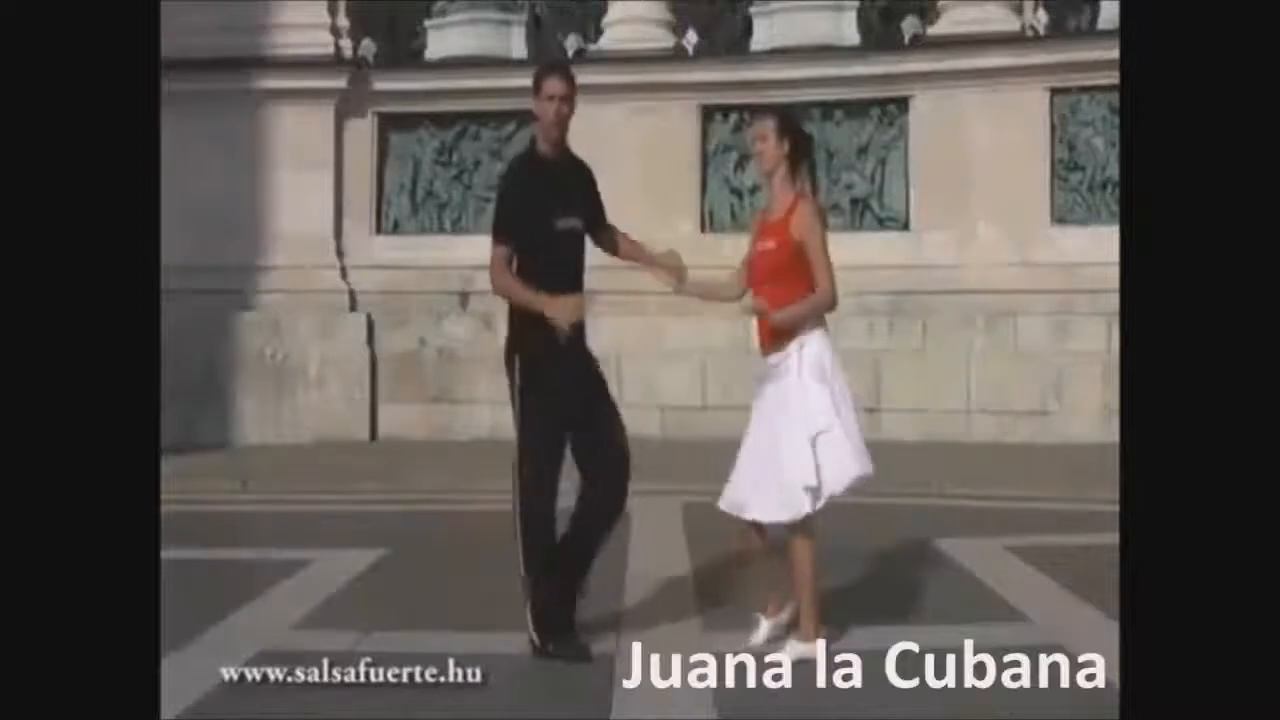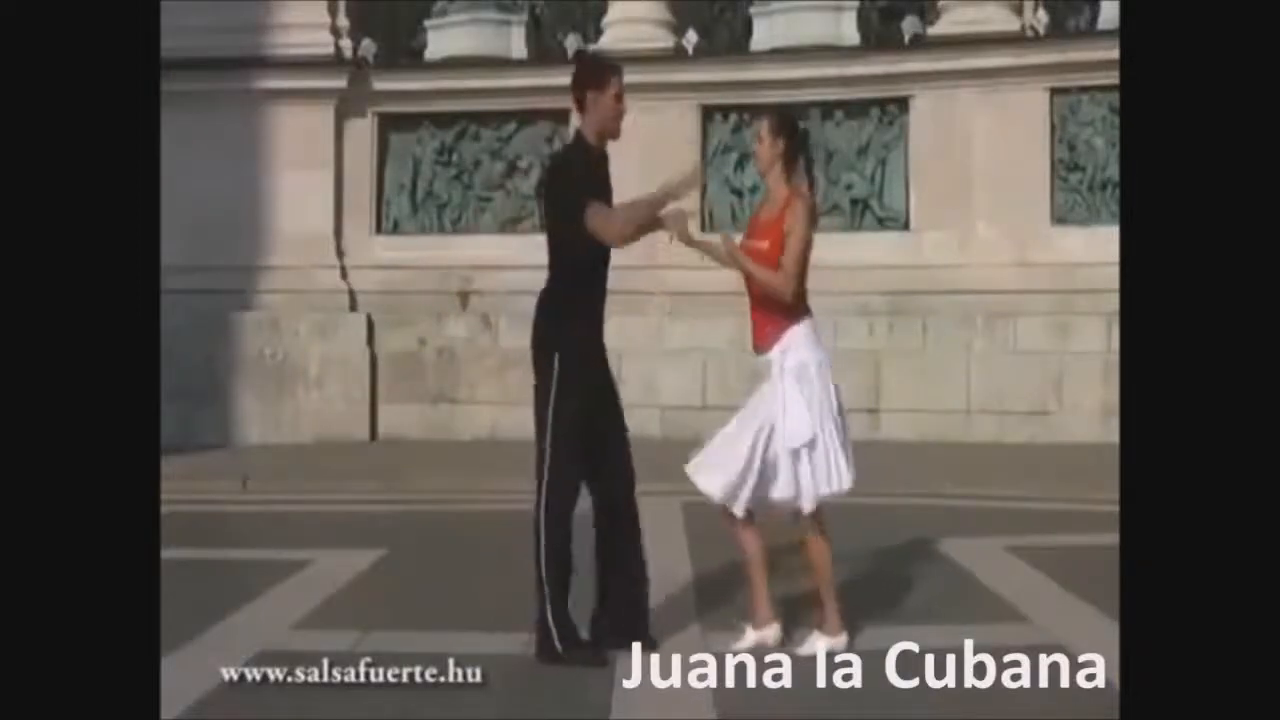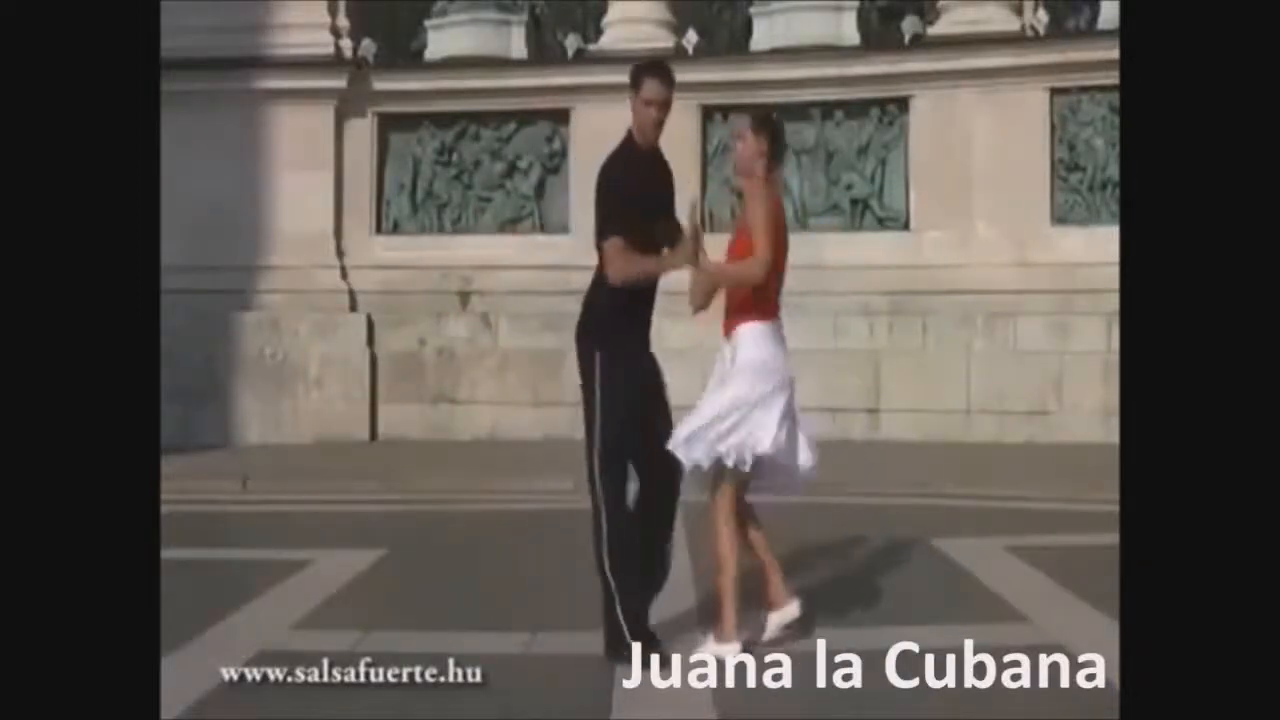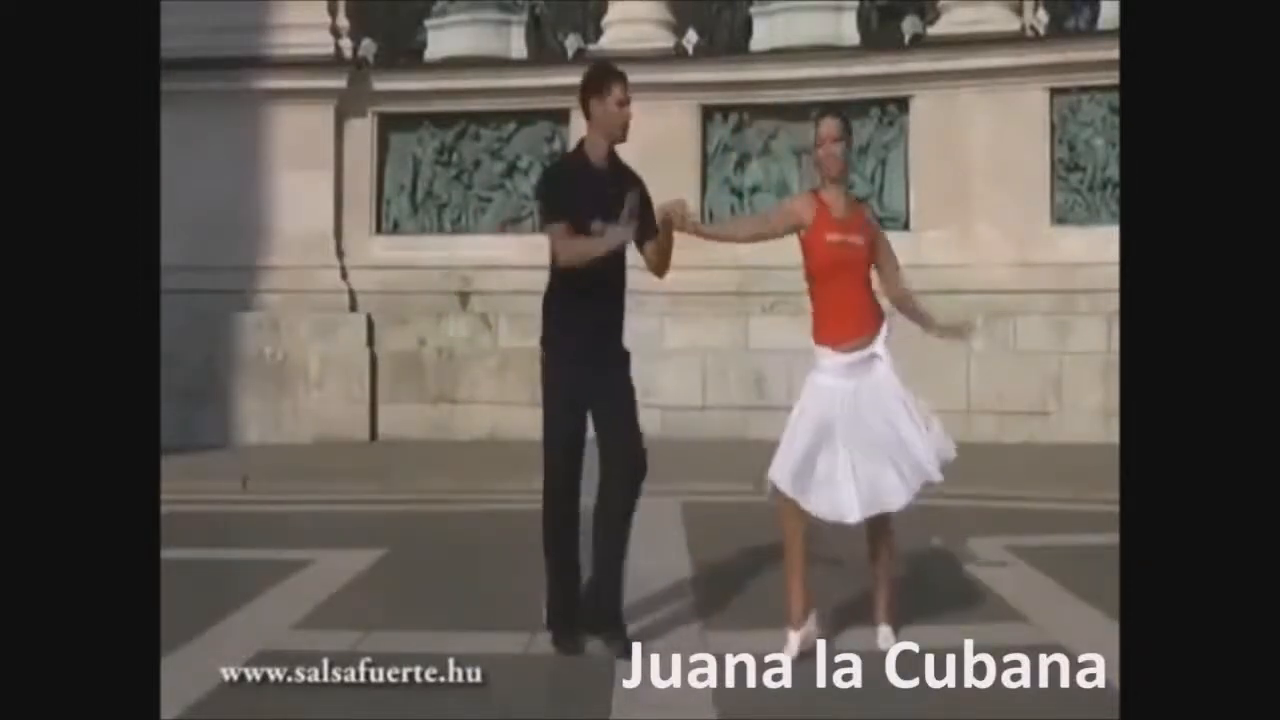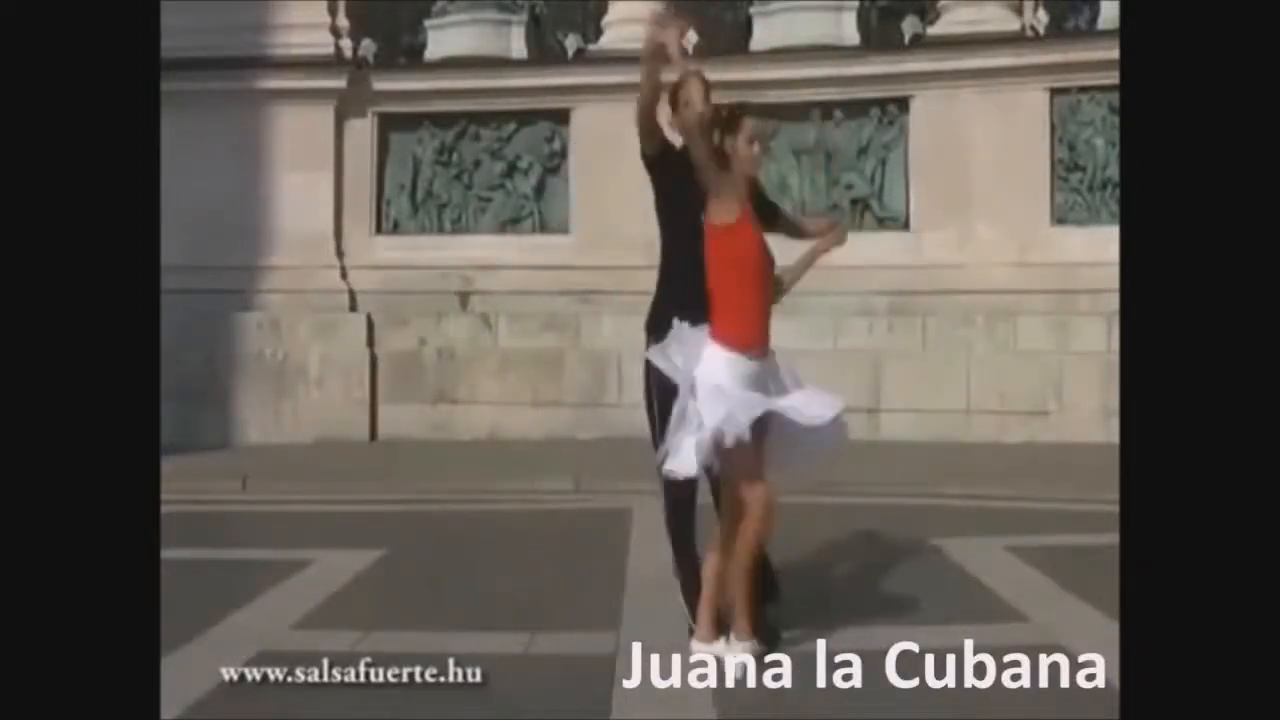
dt=1s
person 1, frame 1
left shoulder: (580, 175)
right shoulder: (519, 178)
left elbow: (605, 236)
right elbow: (499, 275)
left wrist: (655, 260)
right wrist: (546, 304)
left hip: (573, 348)
right hip: (533, 351)
left knee: (609, 465)
right knee: (537, 483)
left ankle: (563, 578)
right ankle: (547, 625)
person 1, frame 2
left shoulder: (596, 166)
right shoulder: (570, 167)
right elbow: (611, 231)
left wrist: (659, 217)
right wrist: (670, 193)
left hip: (587, 342)
right hip: (561, 345)
left knee: (615, 477)
right knee: (559, 483)
left ankle: (619, 615)
right ankle: (555, 632)
person 1, frame 3
left shoulder: (660, 169)
right shoulder: (619, 171)
right elbow: (618, 268)
left wrist: (687, 251)
right wrist: (674, 259)
left hip: (635, 341)
right hip: (607, 342)
left knee: (663, 469)
right knee: (610, 477)
left ankle: (634, 603)
right ankle: (624, 629)
person 1, frame 4
left shoulder: (629, 182)
right shoulder: (560, 177)
left elbow: (657, 264)
right elbow: (563, 253)
left wrist: (665, 231)
right wrist: (612, 237)
left hip: (610, 347)
right hip: (564, 346)
left knee: (626, 465)
right knee: (562, 477)
left ankle: (603, 607)
right ankle: (563, 612)
person 1, frame 5
right shoulder: (669, 167)
left elbow: (778, 223)
right elbow: (644, 119)
left wrist: (819, 230)
right wrist: (655, 58)
right hip: (670, 341)
right knee: (680, 480)
left ankle: (759, 595)
right ankle: (700, 608)
person 2, frame 1
left shoulder: (805, 213)
right shoulder: (763, 220)
left elbow: (821, 299)
right elbow: (738, 287)
left wrist: (775, 315)
right wrist: (686, 284)
left hip: (805, 363)
right hip: (775, 368)
left knee: (797, 505)
right knee: (752, 500)
left ankle: (808, 633)
right ankle: (776, 605)
person 2, frame 2
left shoulder: (797, 206)
right shoulder: (759, 212)
left elbow: (787, 286)
right elbow: (751, 274)
left wrist: (738, 258)
right wrist: (697, 244)
left hip: (798, 358)
right hip: (776, 365)
left knee: (807, 504)
right knee: (733, 492)
left ankle: (832, 624)
right ankle: (763, 619)
person 2, frame 3
left shoulder: (759, 196)
right shoulder: (760, 198)
left elbow: (758, 270)
left wrist: (705, 269)
right wrist: (706, 279)
left hip: (752, 351)
right hip: (756, 352)
left knee: (723, 496)
right knee: (731, 493)
left ankle: (727, 633)
right ankle: (780, 596)
person 2, frame 4
left shoulder: (866, 217)
right shoulder: (803, 208)
left elbow: (894, 284)
right elbow: (750, 229)
left wrist: (936, 325)
right wrist: (694, 226)
left hip: (873, 365)
right hip: (831, 369)
left knee: (881, 501)
right knee: (790, 491)
left ankle: (883, 618)
right ankle: (799, 620)
person 2, frame 5
left shoulder: (748, 218)
right shoulder: (720, 196)
left elbow: (771, 290)
right elbow: (697, 124)
left wrist: (817, 250)
right wrist: (686, 67)
left hip: (756, 370)
right hip: (726, 371)
left knee: (738, 509)
right knee: (754, 506)
left ankle: (706, 632)
right ankle: (739, 631)
